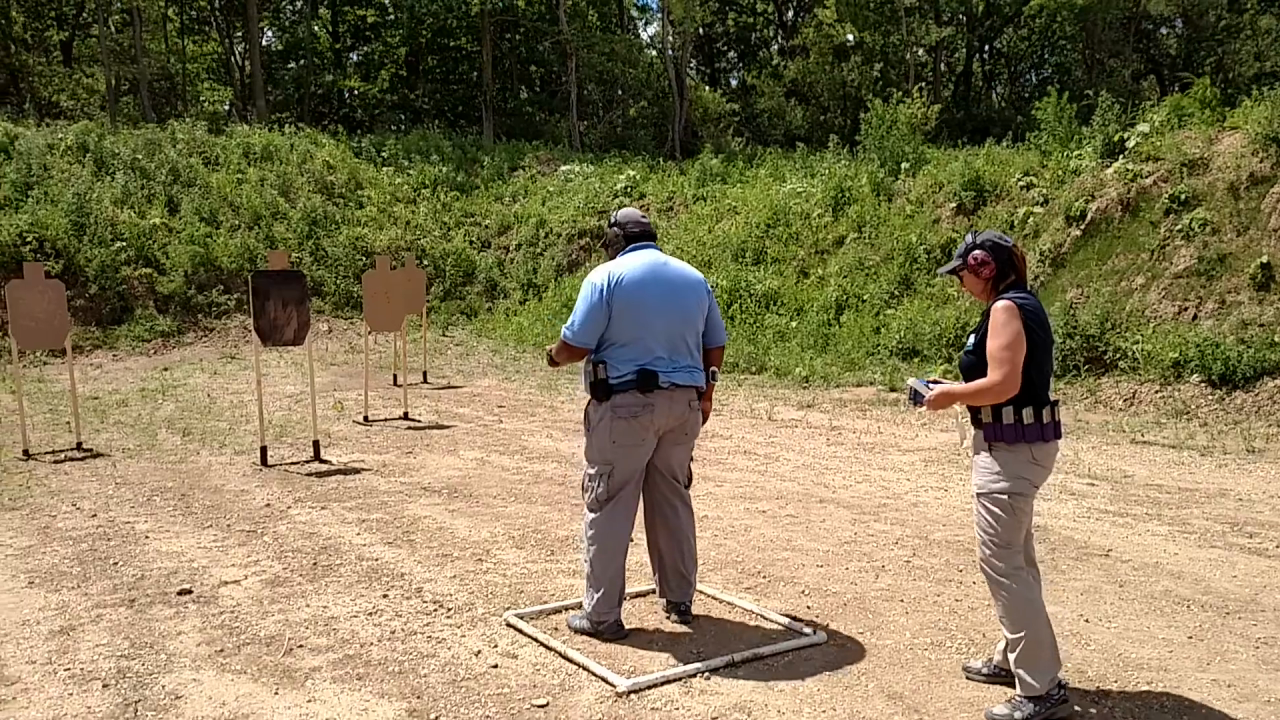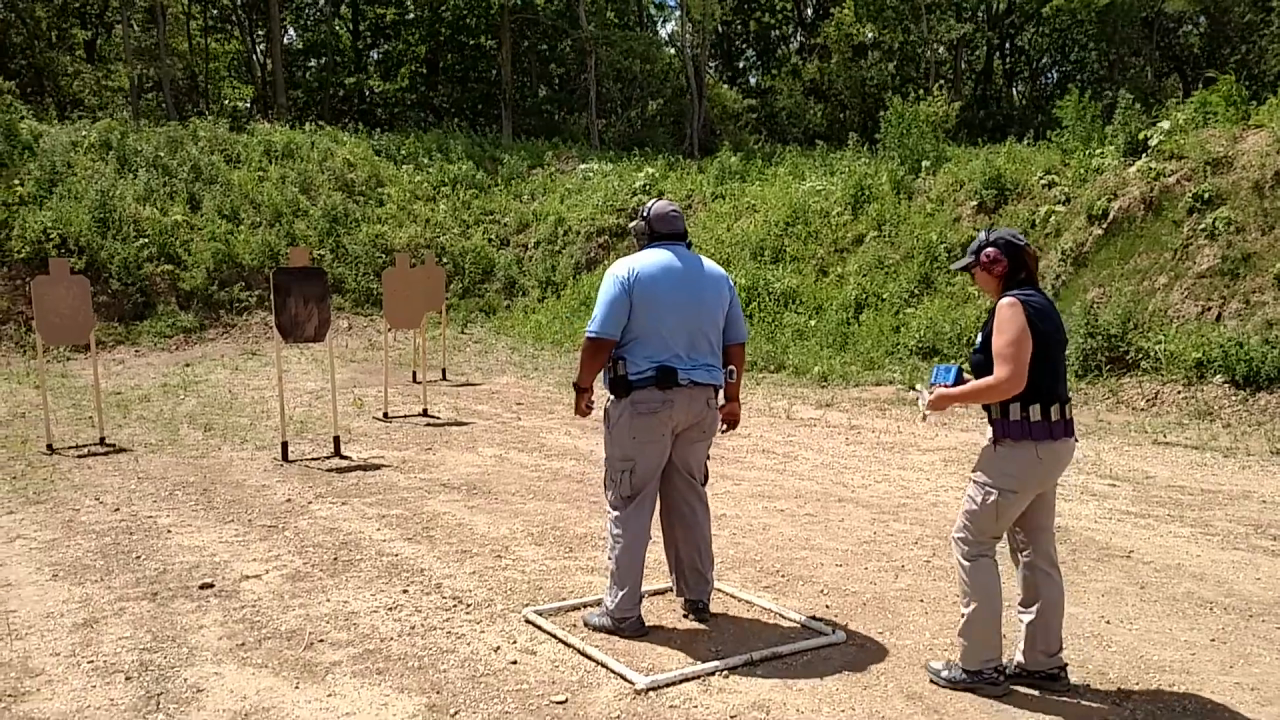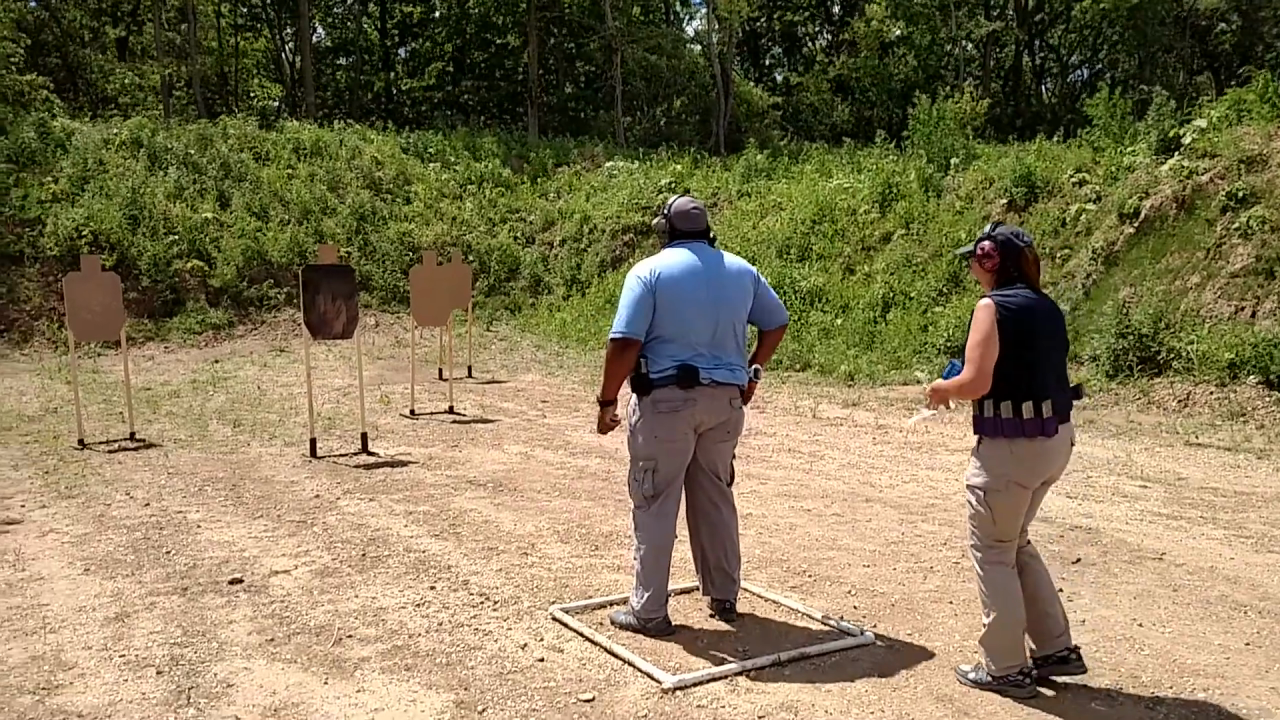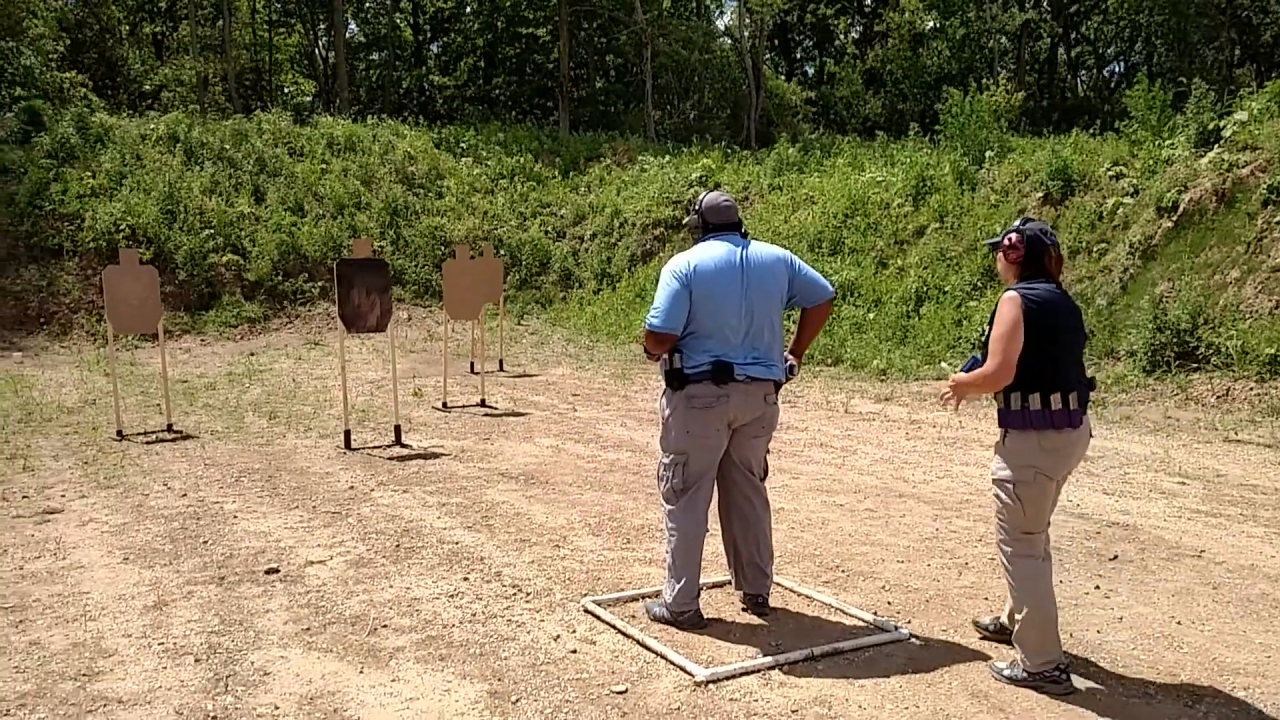
dt=0.5s
person 1, frame 1
left shoulder: (1006, 308)
right shoulder: (1021, 306)
left elbow: (1003, 385)
left wrist: (949, 392)
right wrist: (957, 393)
left hip: (1011, 447)
right hip: (1017, 443)
left knee: (1000, 562)
right knee: (1013, 556)
right ankle: (1017, 662)
person 1, frame 2
left shoulder: (1011, 306)
right shoulder: (1037, 304)
left elbow: (1009, 382)
left wrist: (951, 396)
right wrist: (969, 386)
left hip: (1021, 445)
right hip: (1046, 441)
left knee: (971, 542)
right knee: (1035, 551)
left ankle: (981, 665)
right ankle: (1043, 661)
person 1, frame 3
left shoulder: (993, 306)
right shoulder: (1045, 306)
left elbow: (975, 383)
left wrist: (941, 389)
right wrist: (956, 388)
left hip: (1010, 443)
right hip: (1054, 437)
left knee: (992, 553)
right knee: (1015, 544)
left ankle: (1006, 669)
right ankle: (1055, 650)
person 1, frame 4
left shoulder: (1017, 299)
right shoulder: (1061, 300)
left elbow: (998, 374)
left wrist: (961, 383)
right wrist: (972, 383)
left hip: (1034, 435)
right hip: (1070, 429)
left knee: (1020, 545)
right knee: (1031, 536)
left ankle: (1042, 664)
right ankle: (1018, 622)
person 2, frame 1
left shoulder: (607, 277)
right shoulder: (694, 277)
left elbow: (575, 346)
right elbow: (715, 346)
left wrist: (554, 355)
right wrist: (704, 395)
left hip: (625, 404)
right hip: (682, 402)
left knee: (606, 506)
right knee: (672, 501)
left ankle: (602, 613)
right ankle: (679, 600)
person 2, frame 2
left shoulder: (627, 270)
right shoulder: (717, 275)
left elbow: (600, 341)
right elbow: (735, 344)
left wrist: (583, 387)
right wrist: (732, 398)
left hip: (643, 400)
right hip: (699, 400)
left knee: (629, 505)
right knee: (689, 498)
left ankle: (623, 611)
right ankle: (697, 597)
person 2, frame 3
left shoulder: (649, 271)
right shoulder: (740, 270)
left elbow: (625, 343)
right elbow: (776, 323)
left wrist: (607, 401)
right wrist: (752, 370)
left hip: (666, 400)
right hip: (725, 399)
left knee: (653, 505)
right knee: (716, 499)
left ankle: (648, 611)
right ankle: (724, 597)
person 2, frame 4
left shoulder: (685, 264)
right shoulder: (775, 258)
left elbow: (661, 334)
right elbow: (822, 298)
left wrist: (651, 350)
right wrist: (796, 353)
left hip: (700, 394)
right hip: (760, 394)
left knee: (685, 497)
right knee: (748, 492)
left ankle: (681, 603)
right ankle: (756, 591)
